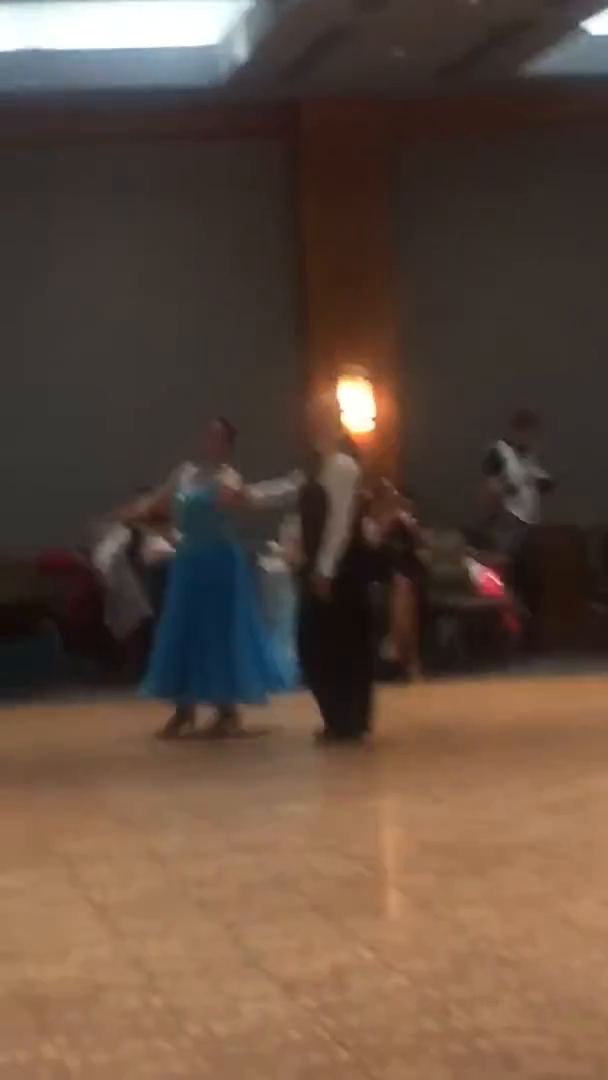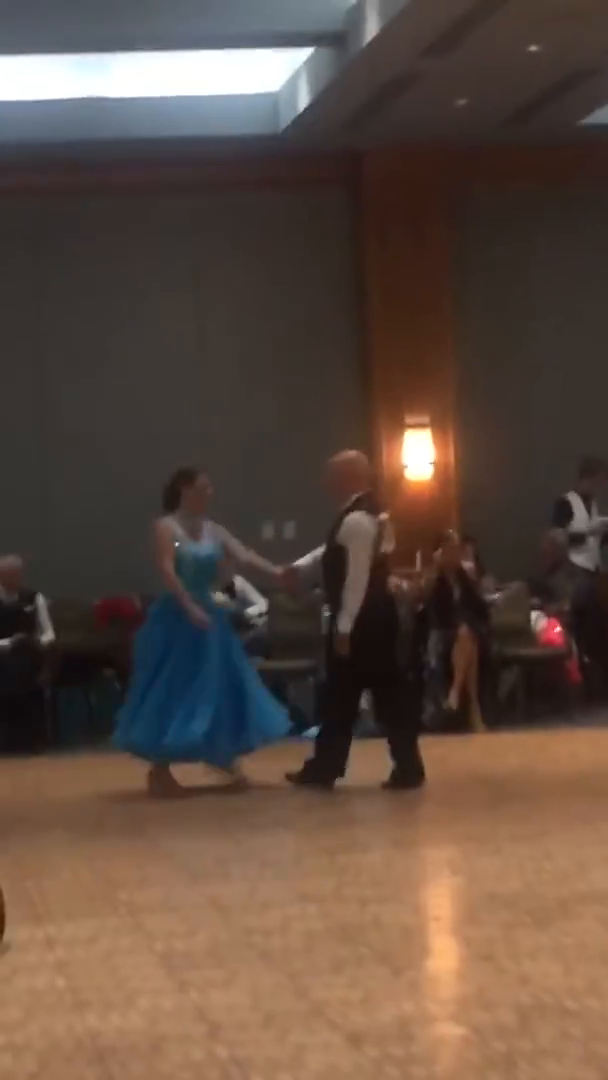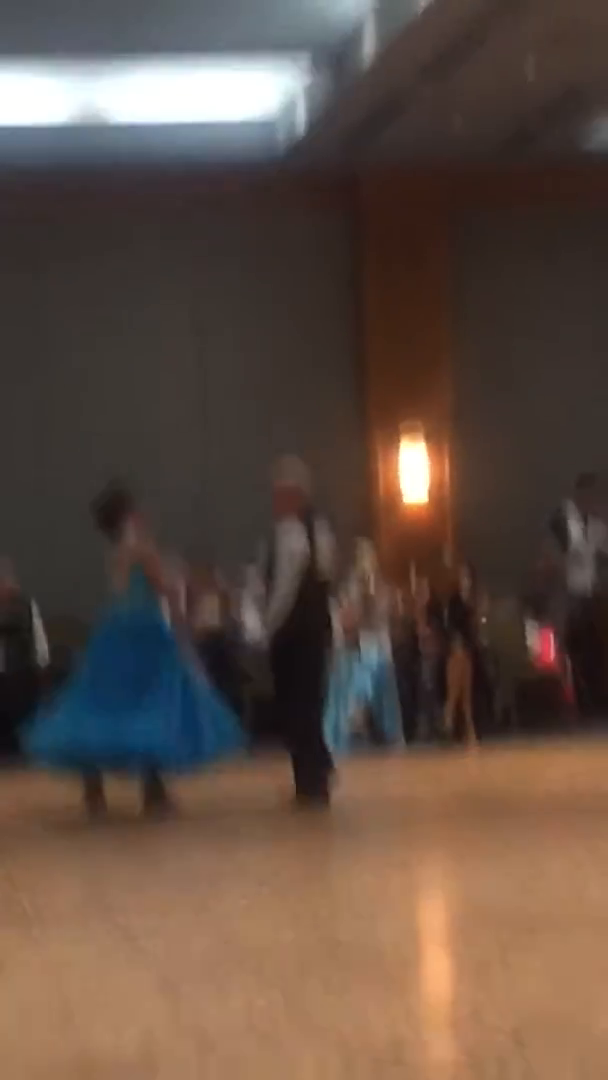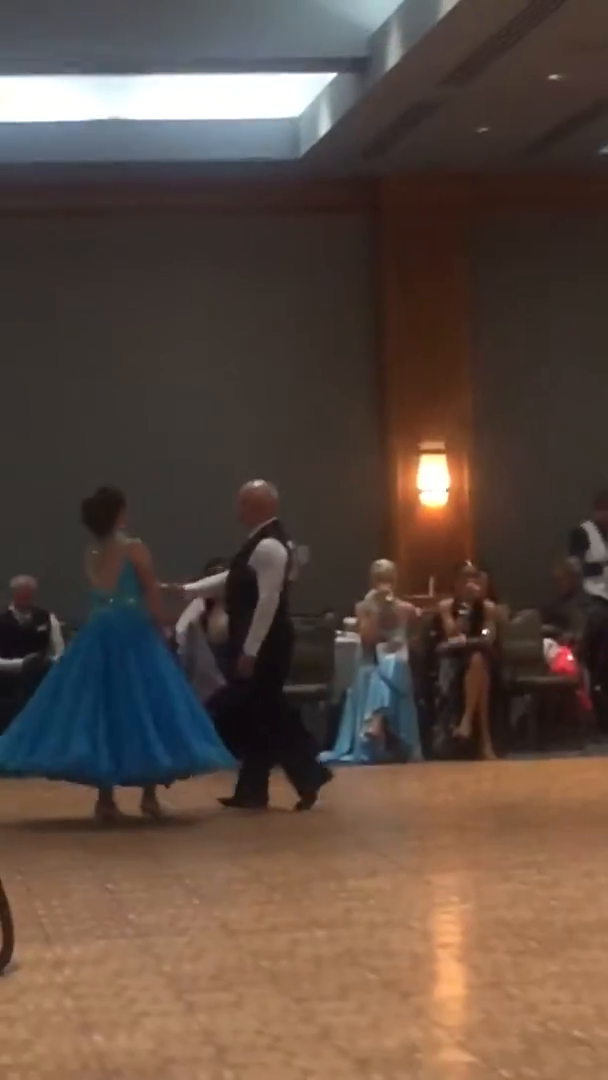
dt=0.4s
person 1, frame 1
left shoulder: (340, 464)
right shoulder: (324, 462)
left elbow: (341, 520)
right elbow: (294, 490)
left wrist: (326, 571)
right wrist: (252, 496)
left hip: (338, 568)
right hip: (326, 566)
left knee: (322, 642)
right knee: (335, 642)
left ankle: (346, 717)
right ankle: (348, 717)
person 1, frame 2
left shoulder: (356, 519)
right shoulder: (363, 514)
left elbow: (357, 577)
right elbow: (333, 550)
left wrist: (343, 627)
right wrist: (301, 566)
left hip: (363, 621)
right hip: (375, 618)
left knee: (341, 695)
right knee: (388, 692)
left ankle: (325, 768)
right ankle: (407, 766)
person 1, frame 3
left shoulder: (292, 534)
right shoulder: (317, 530)
left elbow: (285, 590)
left wrist: (267, 632)
left hip: (295, 631)
right hip: (314, 627)
left knee: (297, 706)
right knee: (305, 704)
left ankle: (313, 785)
right ankle: (314, 774)
person 1, frame 4
left shoulder: (270, 546)
right shoulder: (260, 542)
left elbow: (268, 601)
right elbow: (231, 580)
left wrist: (249, 650)
right wrist: (187, 590)
left hip: (265, 645)
right hip: (260, 644)
left knee: (267, 716)
right knee: (251, 715)
left ankle: (303, 777)
right ankle: (251, 790)
person 2, frame 1
left shoulder: (226, 476)
right shoulder: (184, 473)
left elbow: (232, 494)
right elbow: (155, 502)
left wrist: (231, 495)
right wrist: (126, 515)
left hip: (219, 562)
right hip: (190, 561)
left knee: (221, 634)
right knee: (184, 634)
left ankle: (227, 712)
right ankle: (184, 709)
person 2, frame 2
left shoulder: (214, 530)
right shoulder: (165, 527)
left elbow: (244, 556)
right elbow: (166, 571)
left wrist: (278, 573)
right wrist: (190, 607)
left hip: (207, 614)
right hip: (174, 616)
left knee: (221, 687)
right knee: (170, 691)
left ankle: (220, 757)
right ankle: (159, 770)
person 2, frame 3
left shoulder: (121, 547)
right shoulder: (139, 543)
left elbow: (158, 579)
right elbow: (163, 586)
right wrist: (177, 623)
left hip: (119, 630)
right hip: (143, 631)
left knee: (112, 703)
right knee: (155, 704)
left ankle: (94, 787)
right ankle: (152, 789)
person 2, frame 4
left shoulder: (90, 554)
right shoulder: (134, 548)
right elbow: (152, 597)
right wrist: (157, 629)
left hip: (98, 637)
right hip: (133, 636)
left knee: (99, 710)
right knee: (149, 709)
left ankle: (105, 798)
right ankle: (149, 794)
